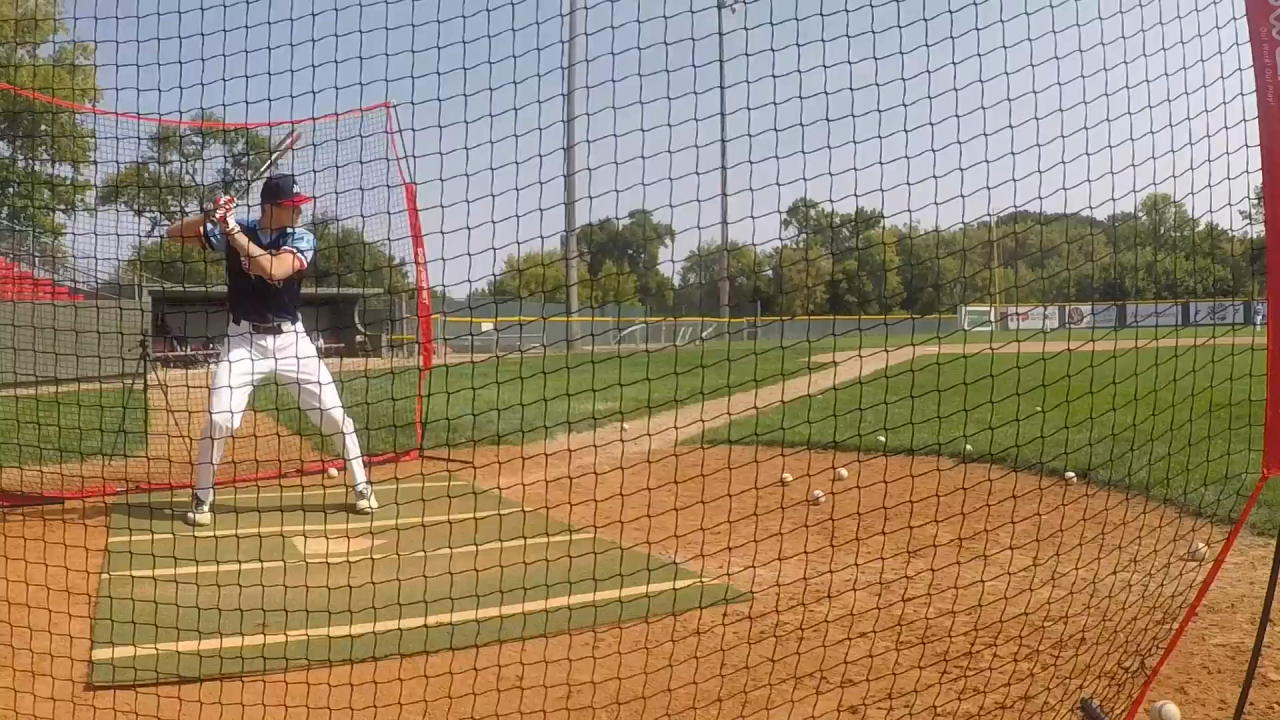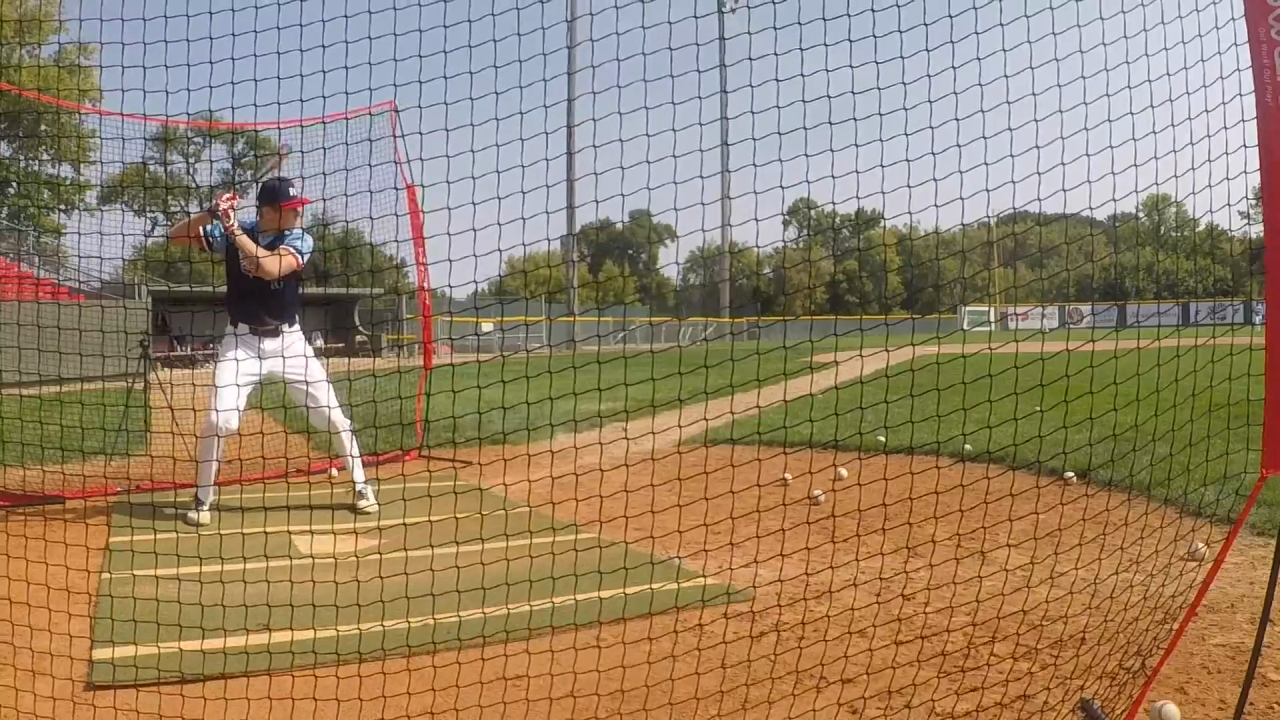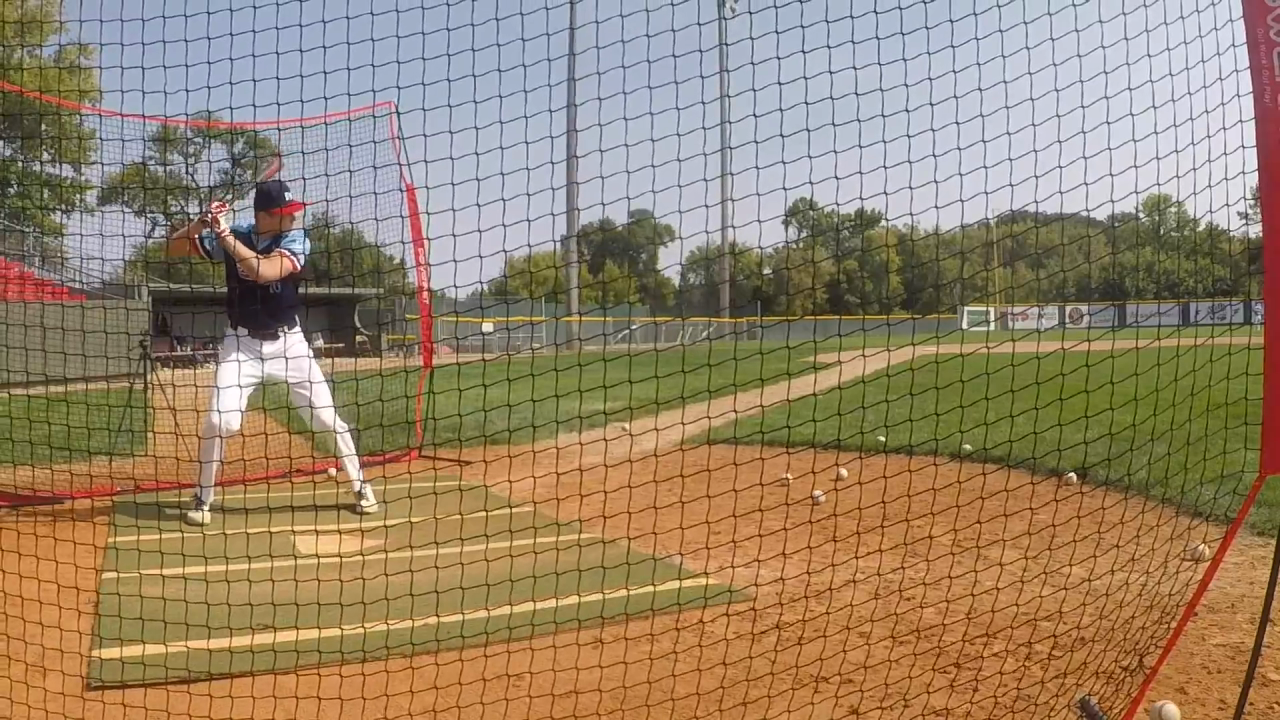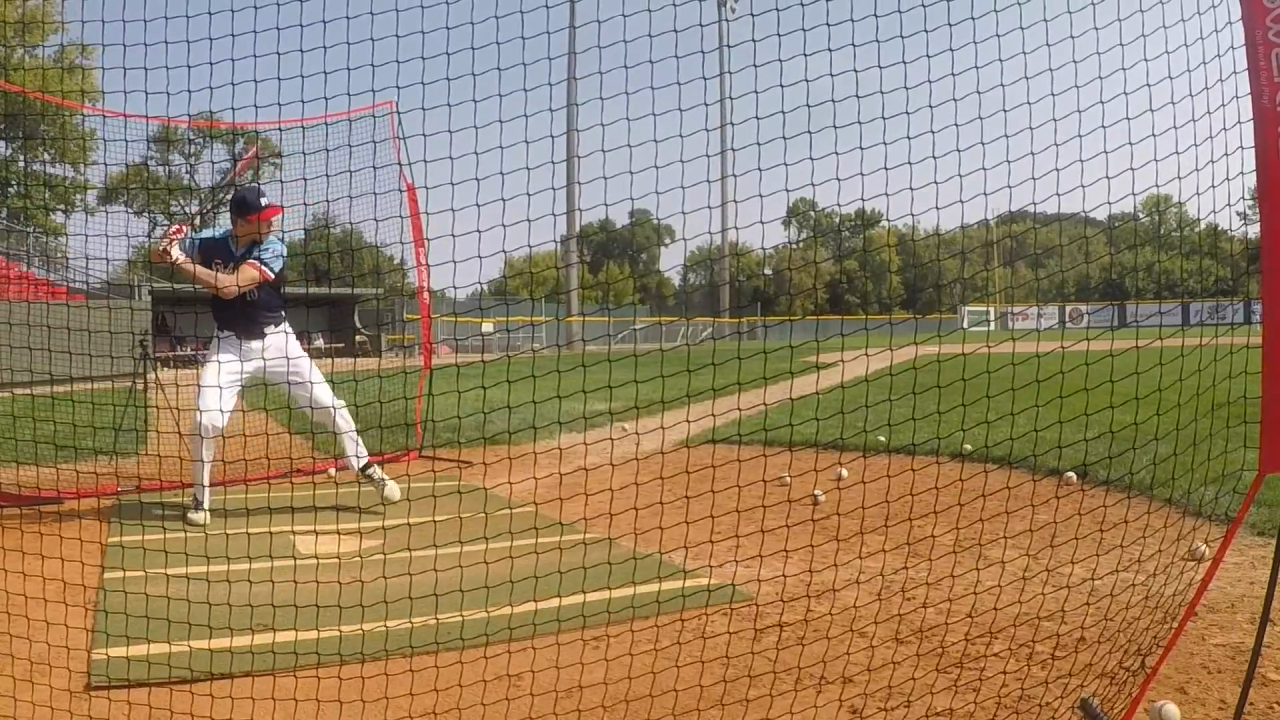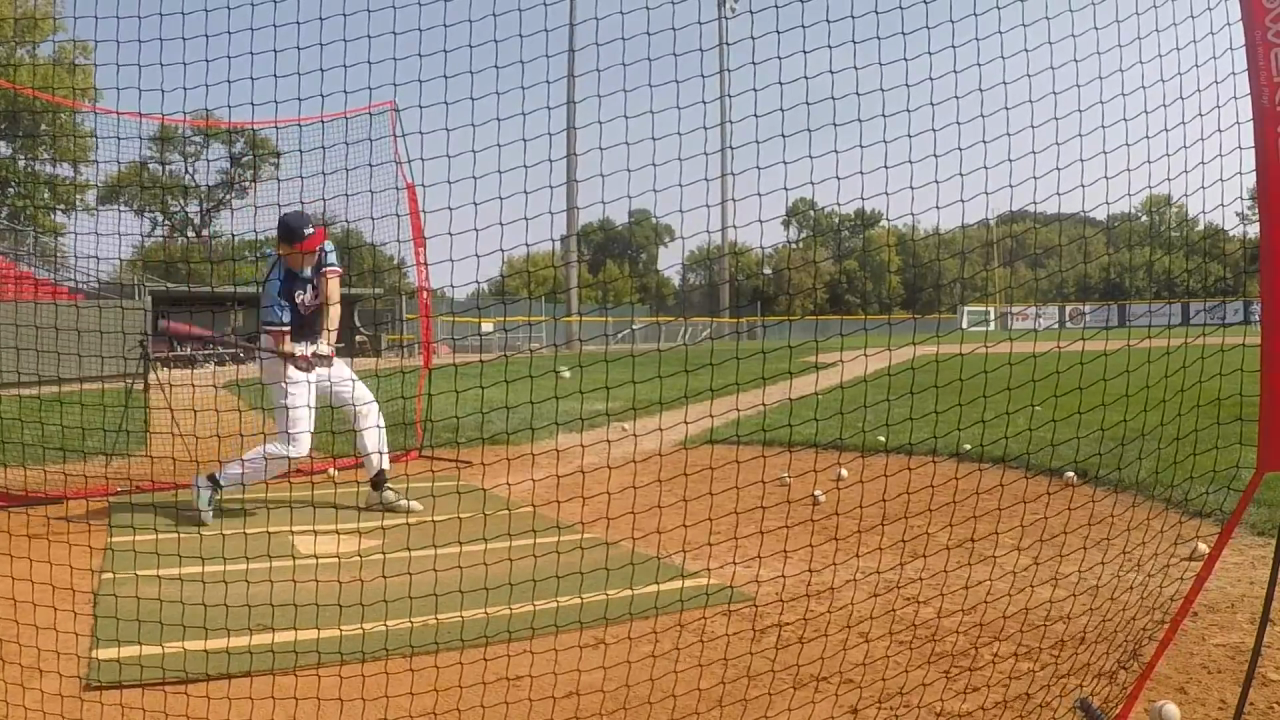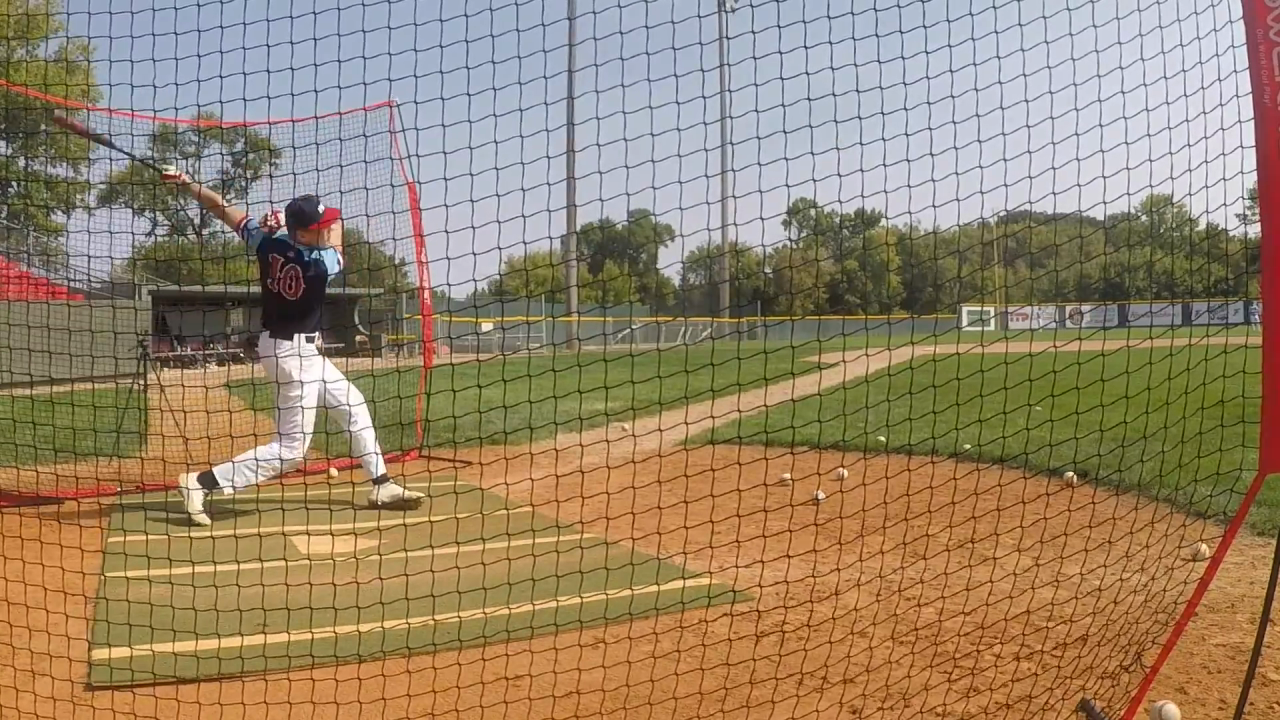
dt=0.4s
person 1, frame 1
left shoulder: (302, 239)
right shoulder: (235, 230)
left elbow: (274, 271)
right elbow: (174, 234)
left wrist: (232, 231)
right wrist: (210, 215)
left hip: (290, 337)
right hip: (243, 339)
left knee: (333, 413)
right knee: (220, 420)
left ankle: (361, 486)
right ankle: (202, 499)
person 1, frame 2
left shoulder: (300, 240)
right shoulder: (232, 231)
left elbow: (270, 268)
right elbow: (174, 237)
left wrist: (234, 231)
right wrist: (210, 214)
left hip: (289, 339)
right hip: (242, 341)
left knee: (331, 414)
right knee: (219, 420)
left ankle: (361, 486)
right ankle: (202, 499)
person 1, frame 3
left shoulder: (297, 241)
right shoulder: (235, 235)
left elbow: (264, 272)
right elbow: (173, 248)
left wrist: (223, 235)
right wrist: (202, 224)
left hip: (287, 341)
right hip: (241, 343)
left knee: (326, 418)
right knee: (219, 421)
left ankle: (359, 486)
right ankle: (203, 498)
person 1, frame 4
left shoulder: (273, 249)
right shoulder: (209, 243)
left elbow: (229, 287)
right elbow: (158, 256)
left wrist: (181, 261)
right wrist: (170, 244)
left hip: (276, 338)
right hip: (230, 344)
left knee: (327, 404)
right knee: (208, 421)
left ankle: (367, 468)
right ankle: (199, 500)
person 1, frame 5
left shoulder: (323, 250)
right shoulder: (275, 288)
left elbow: (332, 299)
right elbow: (280, 345)
left wrist: (325, 344)
right wrist: (303, 356)
left hip: (315, 348)
right hip: (290, 355)
left knee: (365, 406)
right knee: (294, 446)
left ankle: (378, 488)
right ankle: (212, 486)
person 1, frame 6
left shoulder: (269, 240)
right shoulder: (322, 265)
left elbow: (221, 208)
right elbow: (336, 230)
left wrist: (182, 181)
right wrist: (284, 222)
left hip: (290, 346)
right hip: (292, 353)
left knee: (352, 403)
right knee: (291, 448)
left ankle: (382, 484)
right ankle: (200, 483)
